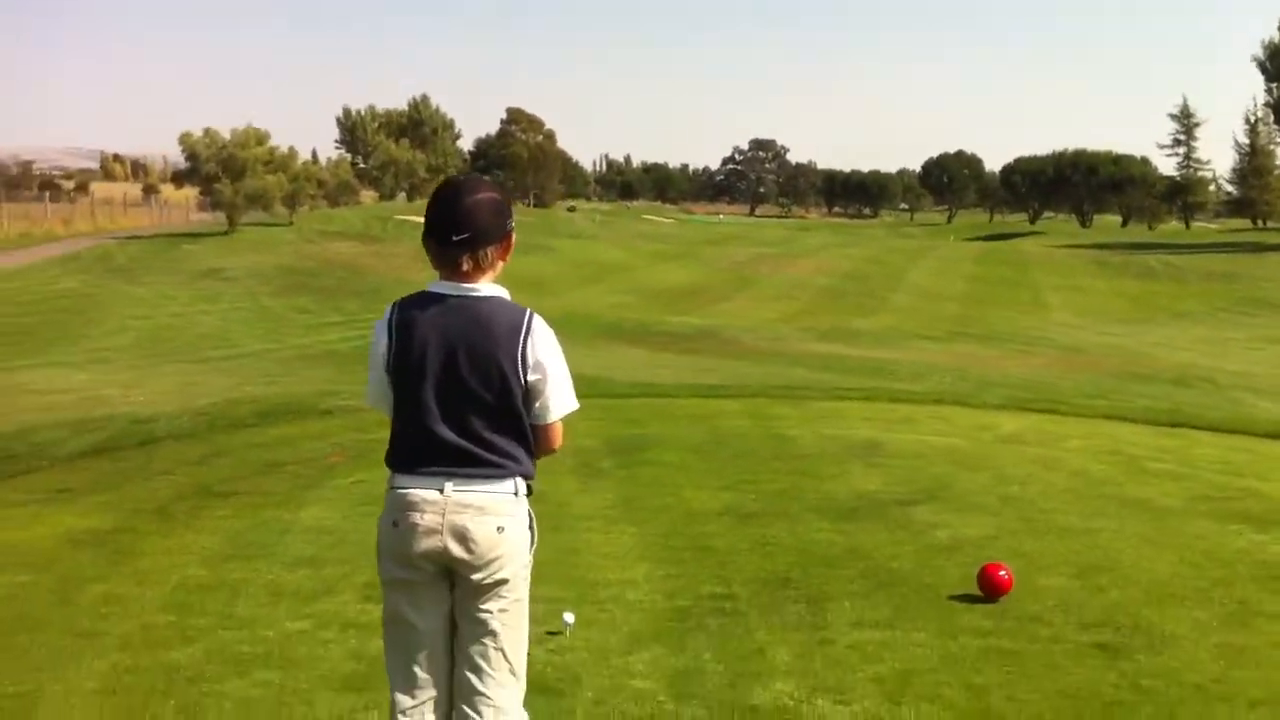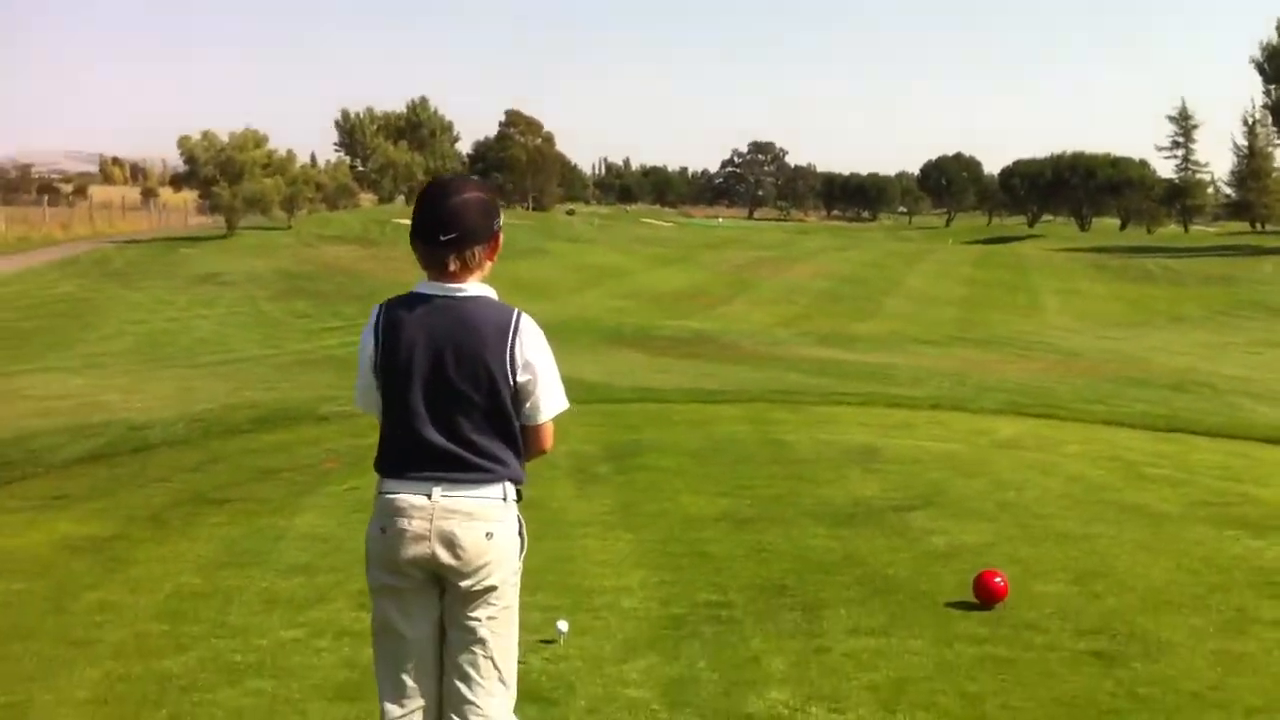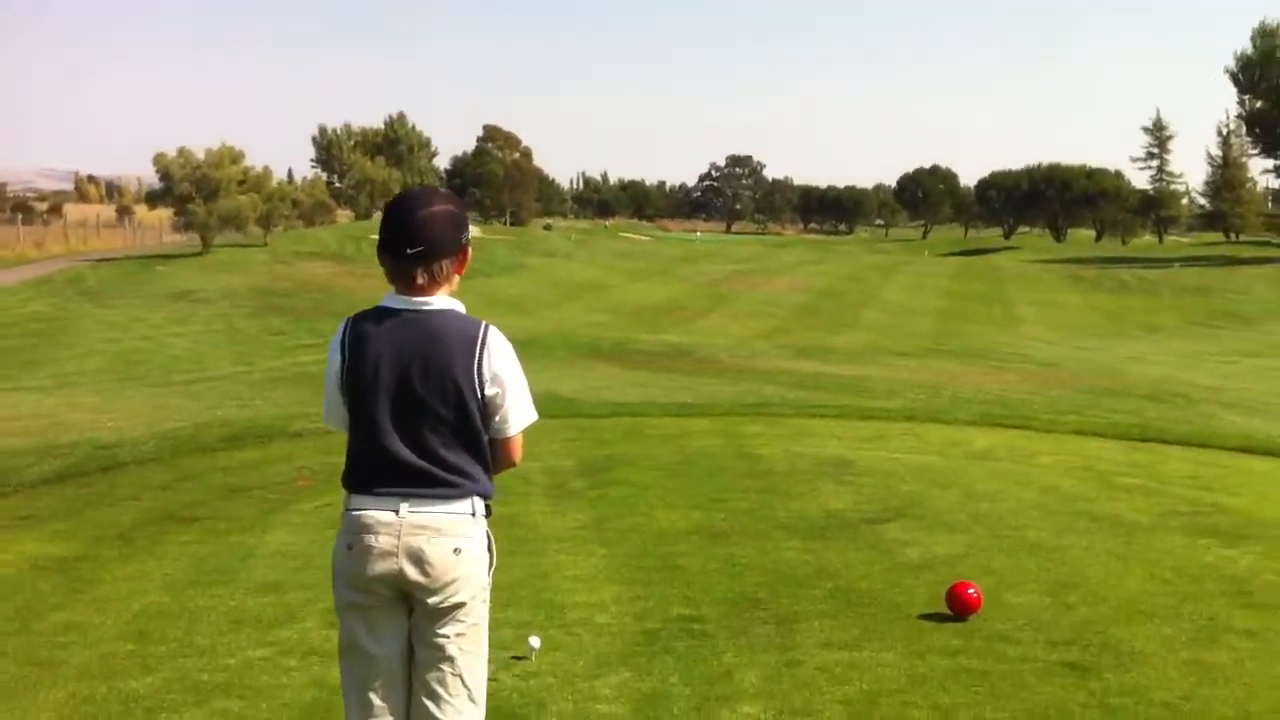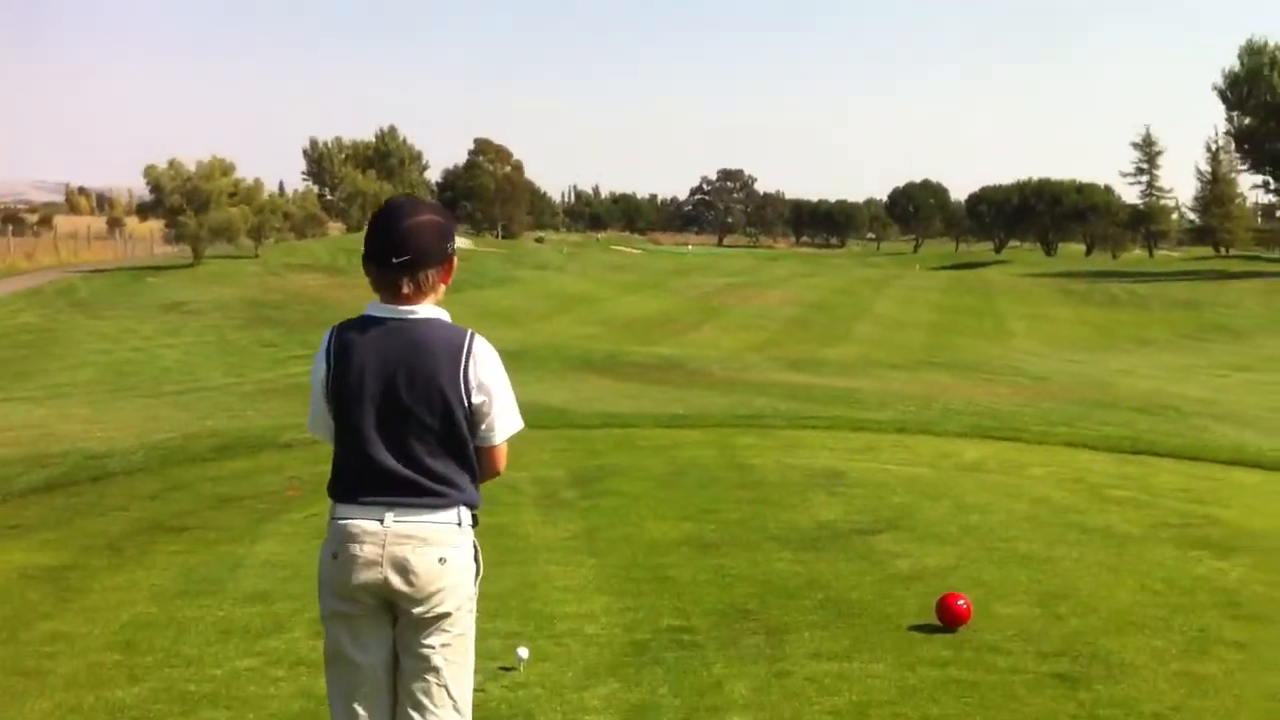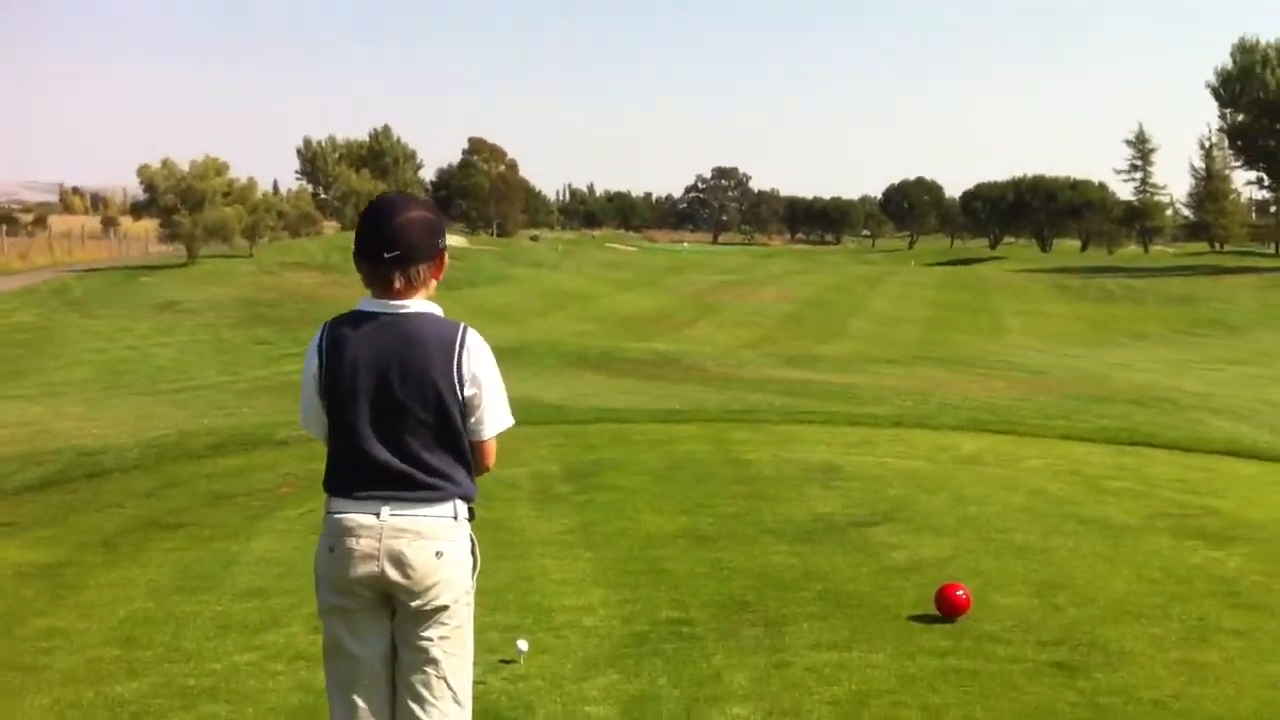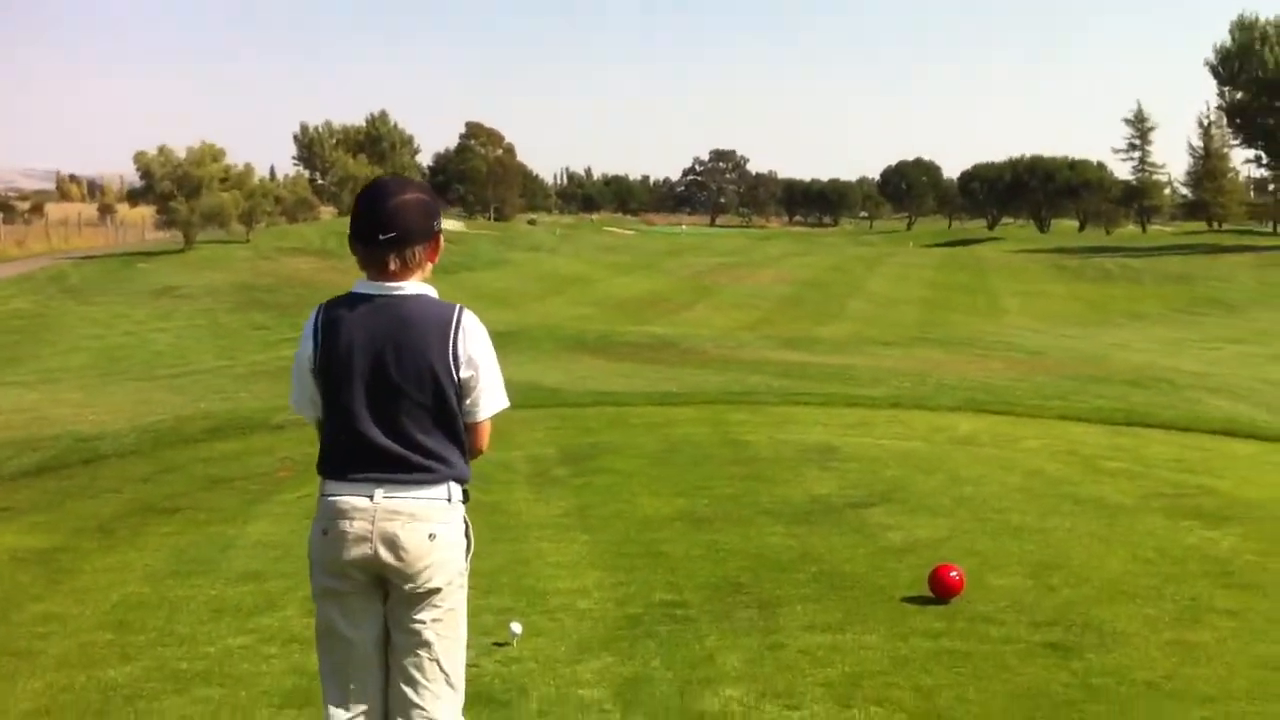
dt=0.1s
person 1, frame 1
left shoulder: (396, 321)
right shoulder: (528, 329)
left elbow: (394, 414)
right elbow: (550, 438)
left hip: (411, 507)
right hip: (494, 513)
person 1, frame 2
left shoulder: (385, 323)
right shoulder: (516, 330)
left elbow: (384, 418)
right elbow: (540, 440)
left hip: (401, 513)
right hip: (483, 517)
person 1, frame 3
left shoulder: (351, 336)
right shoulder: (483, 343)
left elbow: (352, 433)
right elbow: (509, 453)
left hip: (368, 529)
right hip: (451, 532)
person 1, frame 4
left shoulder: (337, 346)
right shoulder: (470, 351)
left elbow: (339, 442)
right elbow: (493, 462)
left hip: (352, 539)
right hip: (437, 542)
person 1, frame 5
left shoulder: (328, 341)
right shoulder: (463, 345)
left elbow: (330, 439)
right elbow: (484, 458)
left hip: (348, 533)
right hip: (434, 536)
person 1, frame 6
left shoulder: (323, 324)
right shoulder: (459, 327)
left elbow: (323, 428)
right elbow: (477, 440)
left hip: (342, 516)
right hip: (428, 518)
